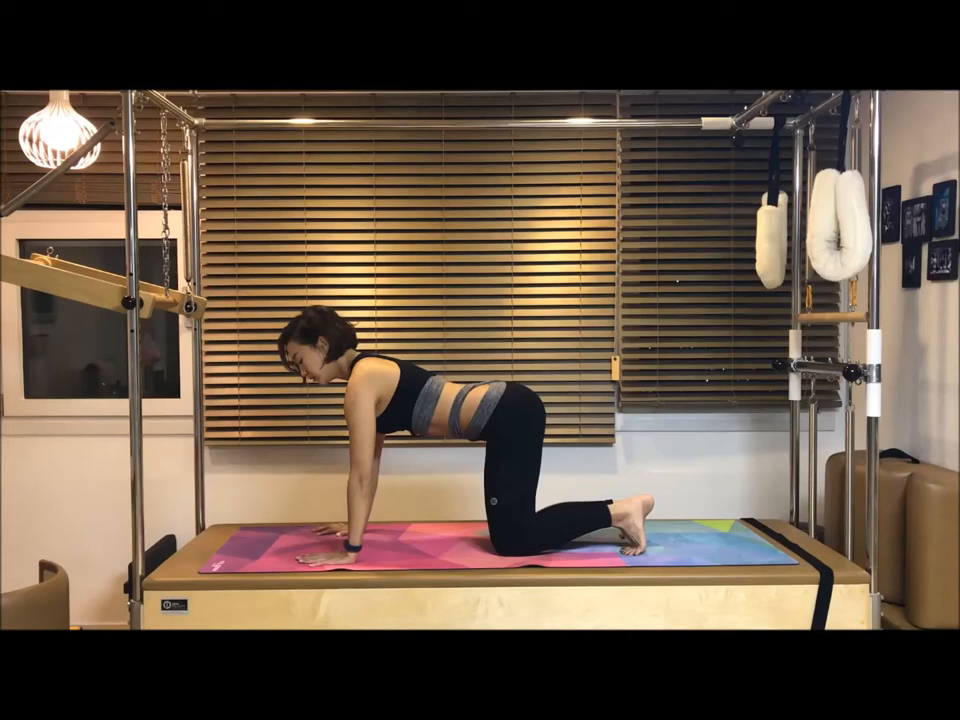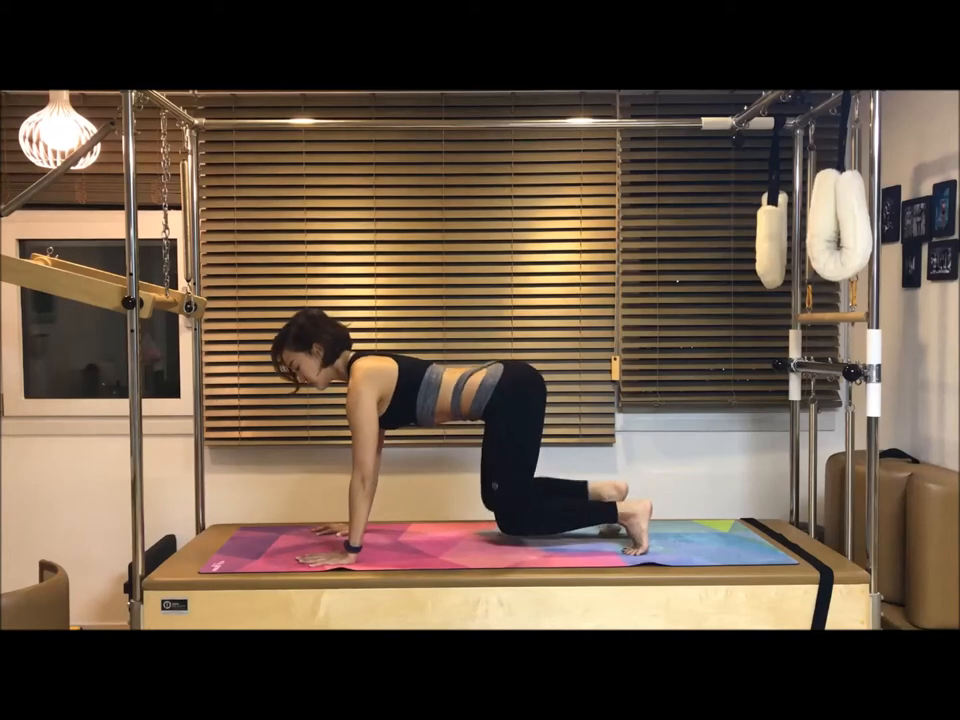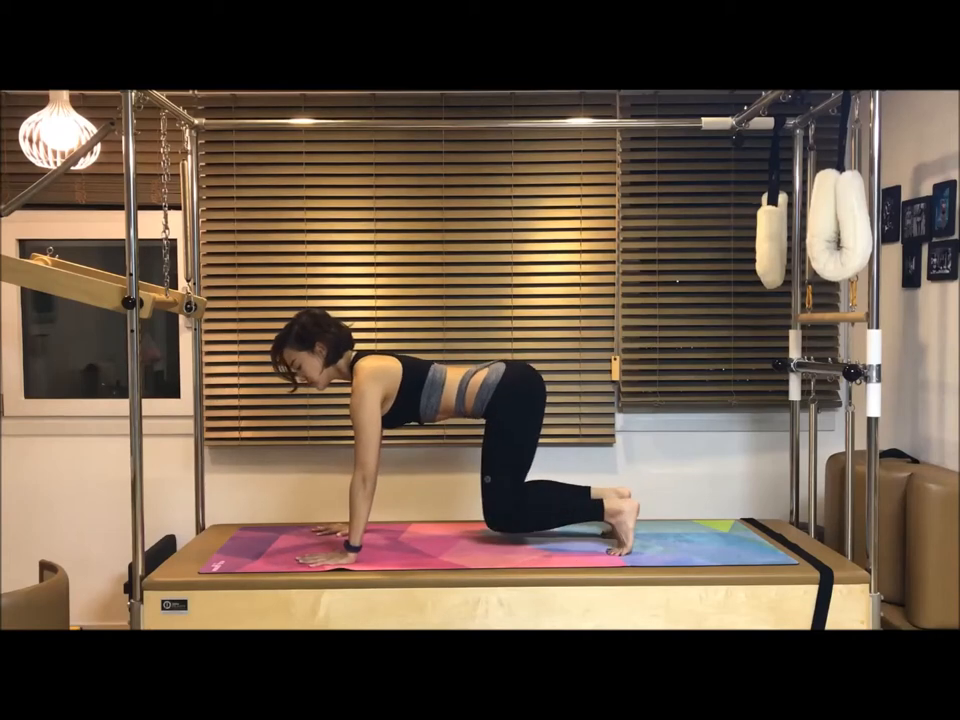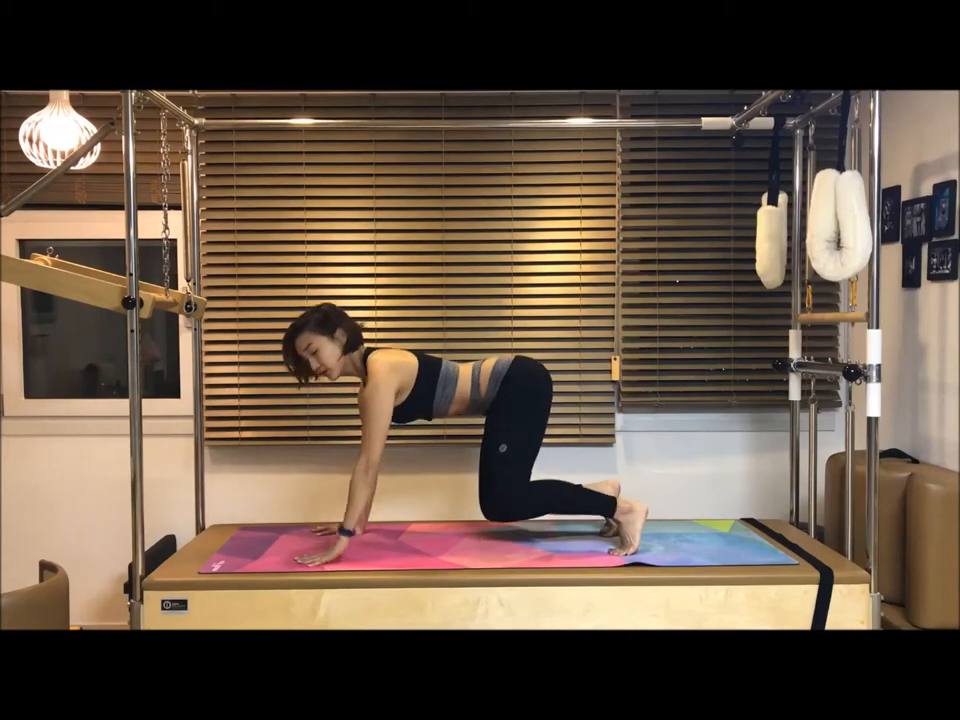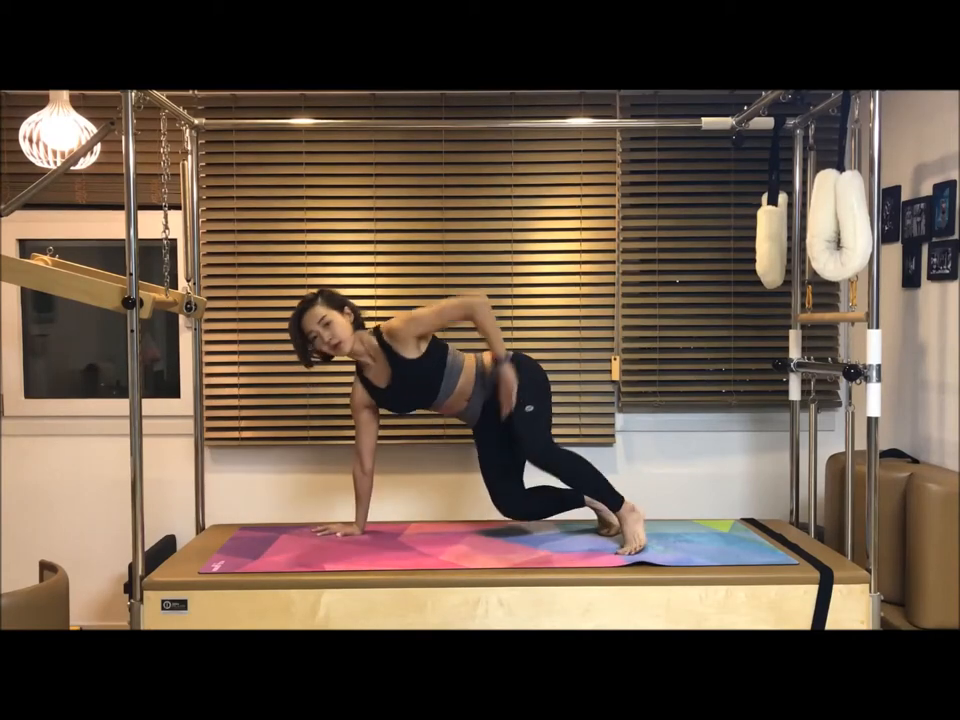
dt=0.4s
person 1, frame 1
left shoulder: (360, 384)
right shoulder: (369, 373)
left elbow: (361, 474)
right elbow: (372, 463)
left wrist: (350, 549)
right wrist: (356, 525)
left hip: (511, 415)
right hip: (509, 407)
left knee: (510, 540)
right knee: (513, 522)
left ankle: (621, 513)
right ankle: (624, 508)
person 1, frame 2
left shoulder: (361, 383)
right shoulder: (368, 371)
left elbow: (363, 474)
right elbow: (371, 464)
left wrist: (351, 549)
right wrist: (356, 524)
left hip: (512, 394)
right hip: (509, 386)
left knee: (514, 517)
right knee: (499, 496)
left ankle: (627, 511)
right ankle: (601, 491)
person 1, frame 3
left shoulder: (365, 381)
right shoulder: (368, 370)
left elbow: (365, 473)
right elbow: (367, 468)
left wrist: (351, 548)
right wrist: (353, 525)
left hip: (513, 393)
right hip: (508, 386)
left knee: (501, 514)
right knee: (504, 493)
left ankle: (614, 509)
right ankle: (607, 495)
person 1, frame 4
left shoulder: (380, 369)
right shoulder: (369, 386)
left elbow: (371, 457)
right elbow: (368, 458)
left wrist: (345, 535)
right wrist: (354, 523)
left hip: (520, 381)
right hip: (501, 399)
left knee: (509, 494)
right knee: (495, 506)
left ankle: (625, 510)
right ankle: (598, 493)
person 1, frame 5
left shoulder: (399, 334)
right shoulder: (362, 391)
left elbow: (475, 303)
right elbow: (364, 460)
left wrist: (503, 363)
right wrist: (359, 523)
left hip: (514, 376)
right hip: (485, 416)
left knee: (536, 447)
right knee: (513, 505)
left ankle: (625, 509)
right ankle: (593, 499)
